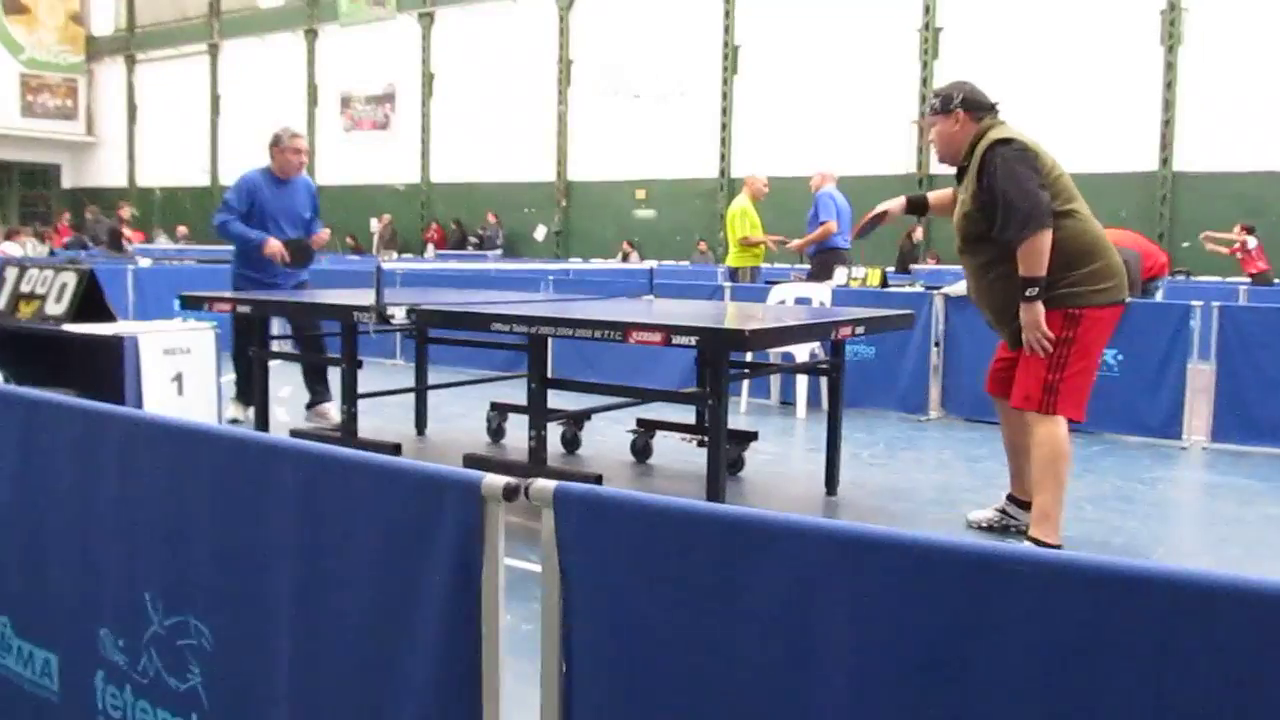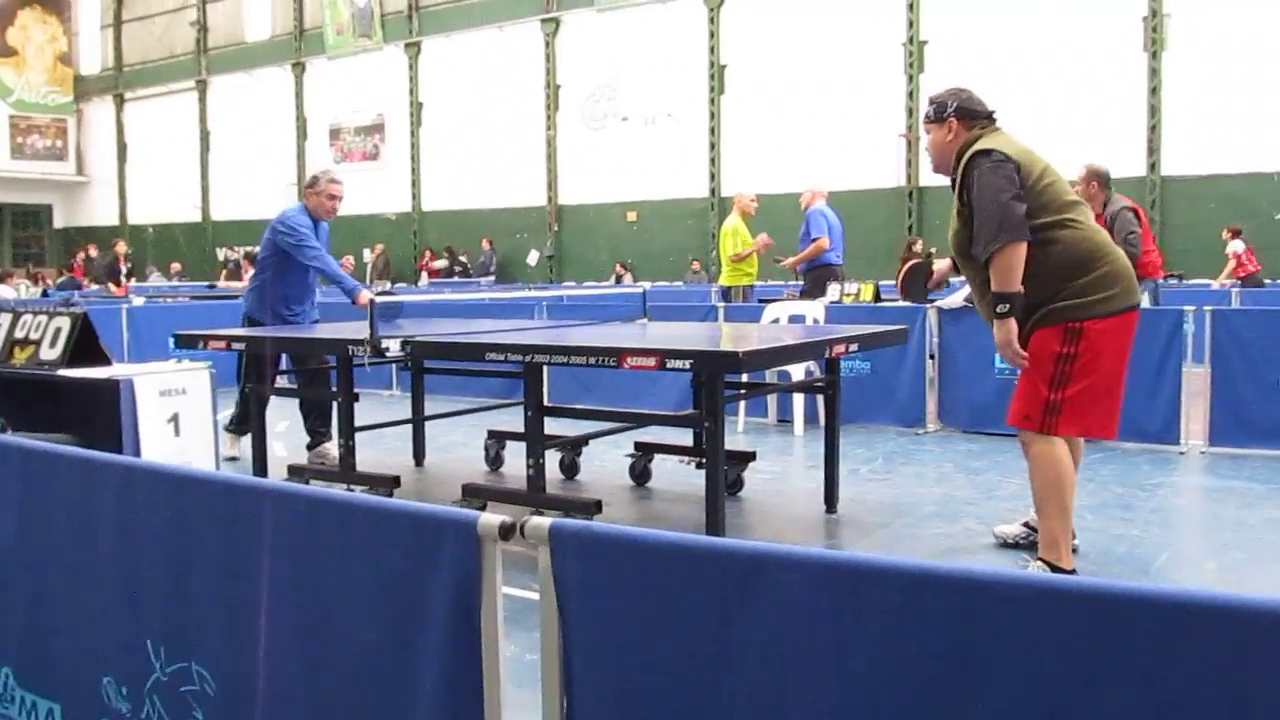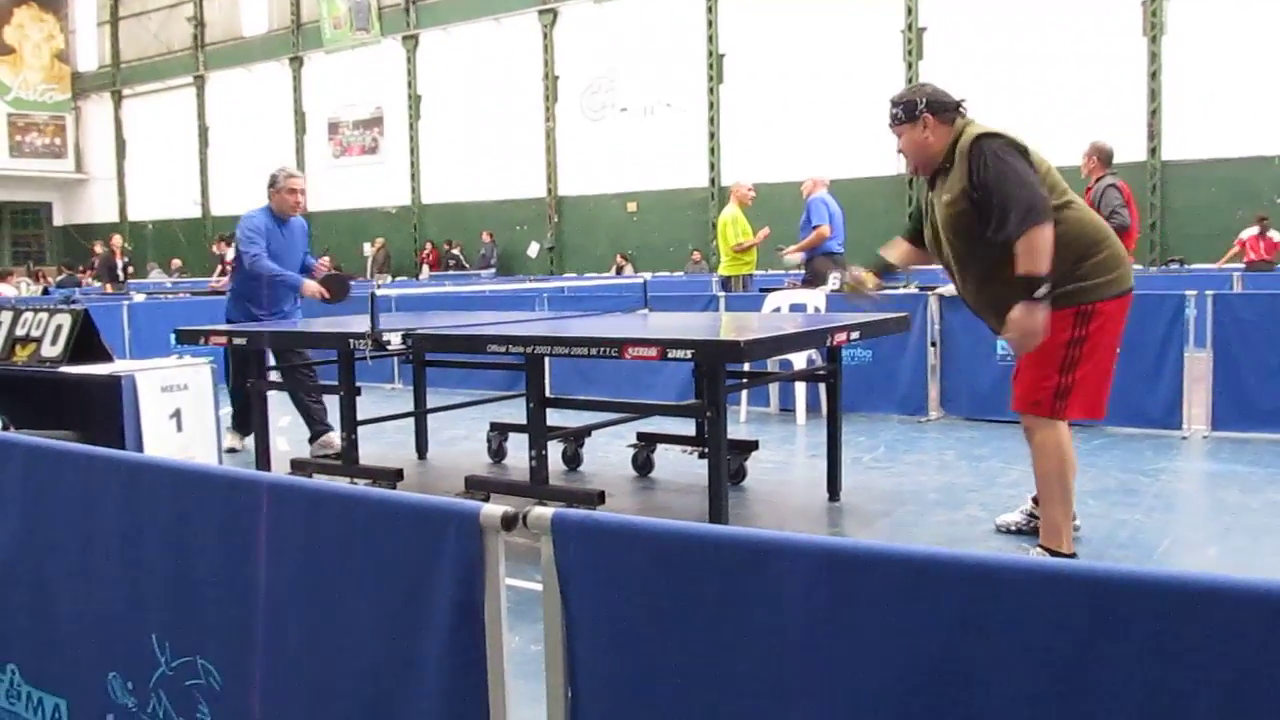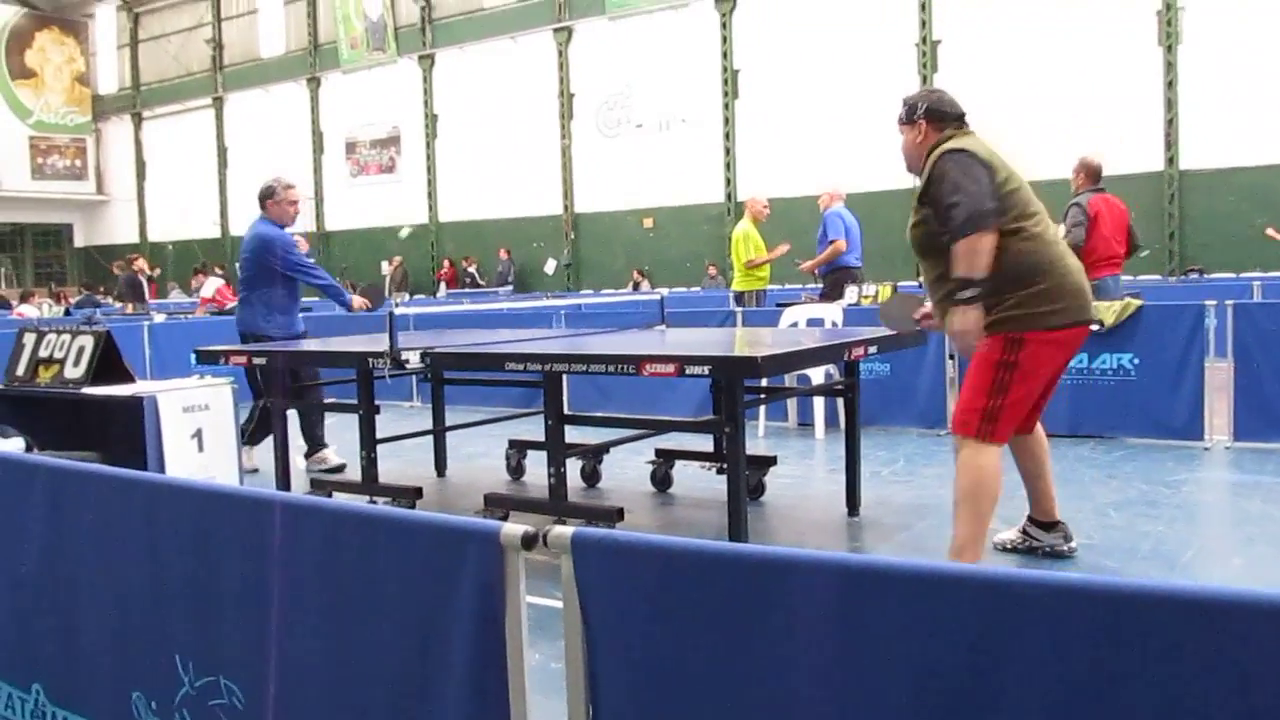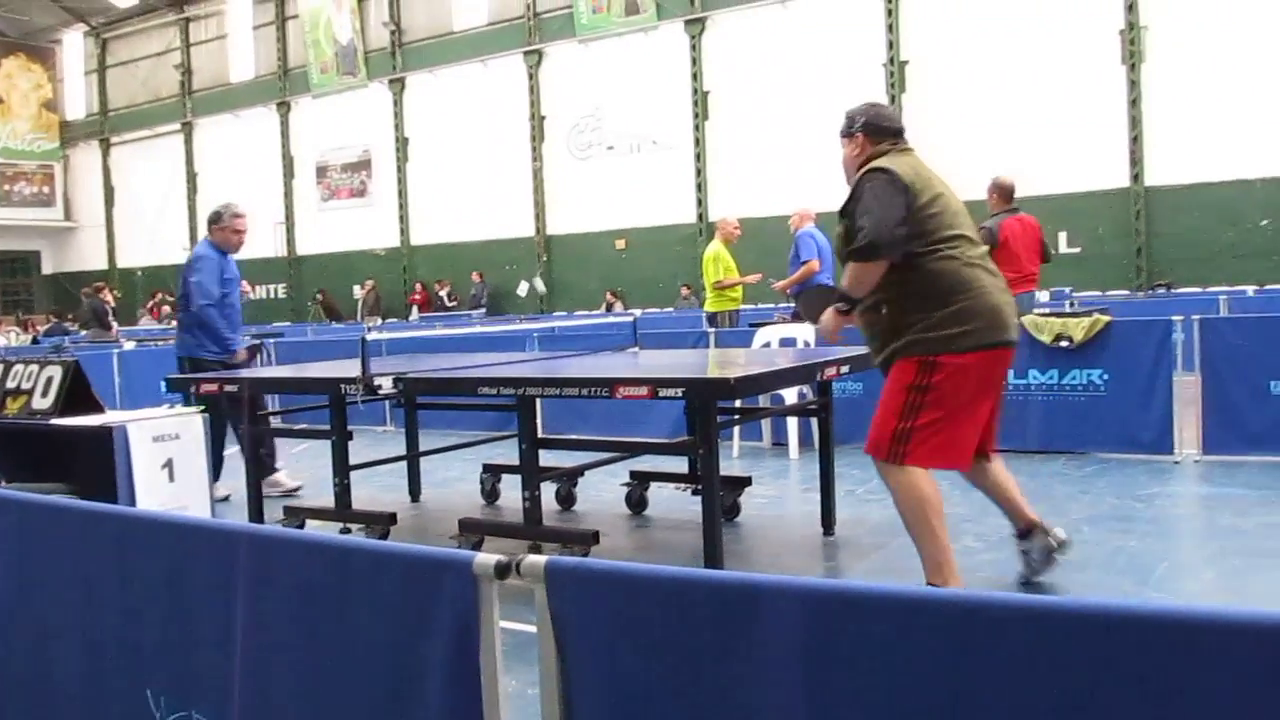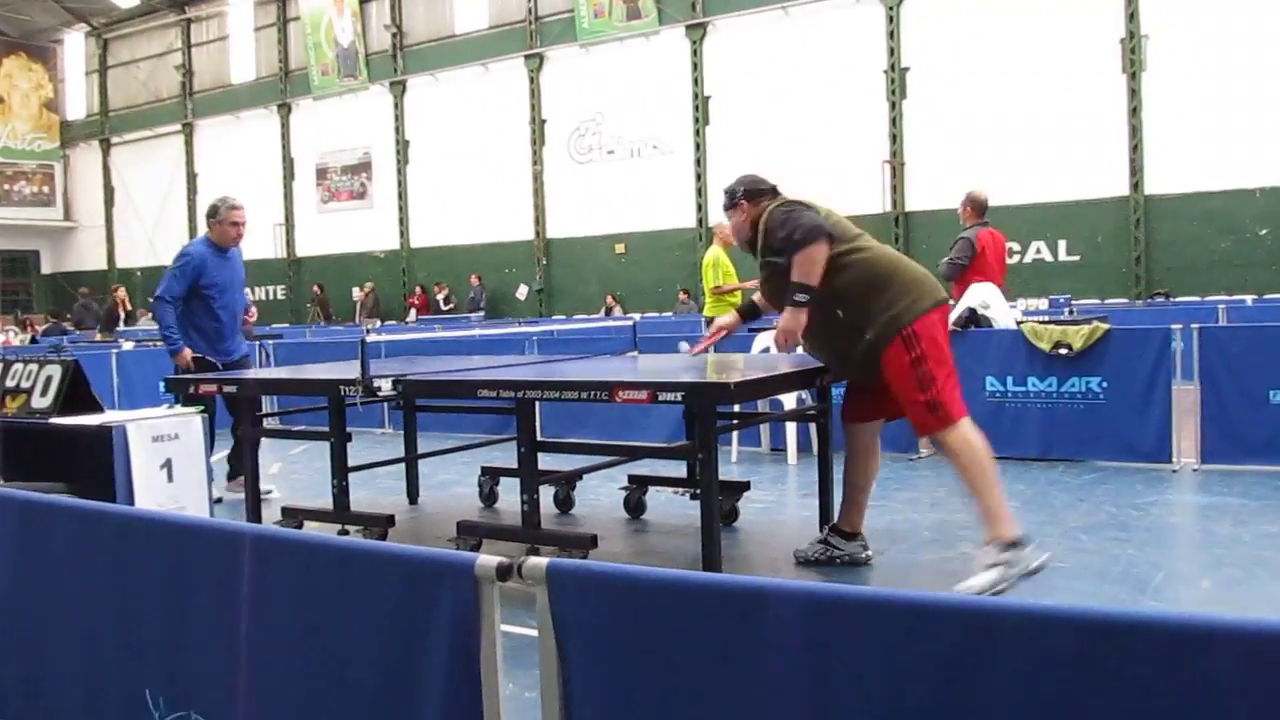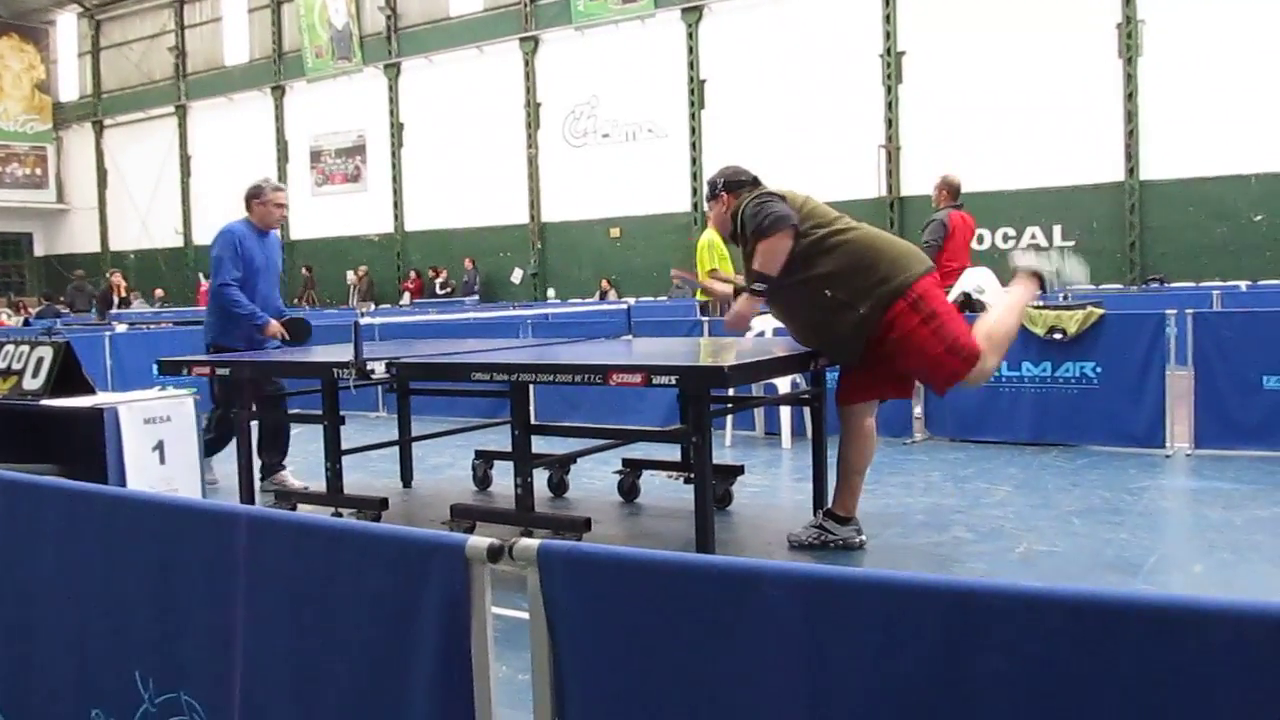
dt=0.5s
person 1, frame 1
left shoulder: (1002, 152)
right shoulder: (984, 156)
left elbow: (1032, 224)
right elbow: (964, 199)
left wrist: (1030, 299)
right wrist: (907, 205)
left hip: (1073, 295)
right hip: (1050, 298)
left knee: (1041, 410)
right knee: (1011, 399)
left ankle: (1045, 542)
right ankle: (1021, 505)
person 1, frame 2
left shoulder: (985, 161)
right shoulder: (993, 157)
left elbow: (1009, 240)
left wrist: (1003, 315)
right wrist: (951, 264)
left hip: (1081, 305)
right hip: (1088, 301)
left knee: (1040, 429)
right knee: (1058, 423)
left ankle: (1058, 566)
right ankle: (1053, 526)
person 1, frame 3
left shoulder: (985, 153)
right shoulder: (942, 178)
left elbow: (1033, 222)
right elbow: (920, 242)
left wrist: (1031, 298)
right wrist: (877, 270)
left hip: (1075, 293)
right hip: (1056, 296)
left knee: (1041, 411)
right knee: (1036, 403)
left ankle: (1058, 551)
right ankle: (1047, 506)
person 1, frame 4
left shoulder: (952, 161)
right shoulder: (962, 161)
left elbow: (973, 228)
left wrist: (966, 301)
right wrist: (942, 304)
left hip: (1032, 314)
right hip: (1052, 310)
left knee: (975, 432)
right knee: (1015, 417)
left ankle: (964, 569)
right ankle: (1047, 527)
person 1, frame 5
left shoulder: (879, 179)
right shoulder: (918, 177)
left elbow: (874, 251)
left wrist: (843, 307)
right wrist: (866, 306)
left hip: (944, 338)
right hip: (984, 326)
left knee: (894, 455)
right knee: (966, 452)
left ankle: (947, 592)
right ankle: (1037, 534)
person 1, frame 6
left shoulder: (778, 216)
right shoulder: (780, 234)
left elbow: (810, 239)
right elbow: (773, 293)
left wrist: (795, 306)
right wrist: (737, 317)
left hip: (898, 318)
right hip: (872, 334)
left knee: (944, 422)
right knee: (858, 426)
left ankle: (1008, 545)
right ankle: (847, 537)
person 1, frame 7
left shoulder: (755, 206)
right shoulder: (760, 218)
left elbow: (780, 230)
right elbow: (801, 289)
left wrist: (753, 293)
right wrist: (731, 294)
left hip: (891, 290)
right hip: (864, 313)
left knee: (974, 363)
right knee: (854, 410)
left ankle: (1031, 277)
right ankle: (841, 521)
person 2, frame 1
left shoulder: (307, 186)
right shoulder: (250, 184)
right elbow: (222, 222)
left wrist: (319, 235)
right wrist: (261, 241)
left hip: (294, 280)
right hip: (252, 281)
left knee: (311, 339)
right knee: (247, 346)
left ankle: (321, 404)
right ankle: (243, 399)
person 2, frame 2
left shoulder: (322, 225)
right shoulder: (291, 221)
right elbow: (316, 261)
left wrist: (340, 266)
right wrist: (356, 290)
left hip: (303, 316)
right hip: (265, 315)
left knee: (318, 380)
right knee: (256, 383)
left ankle: (320, 443)
right ankle: (235, 431)
person 2, frame 3
left shoulder: (300, 226)
right shoulder: (253, 223)
right elbow: (256, 263)
left wrist: (316, 268)
right wrist: (299, 283)
left hip: (286, 314)
right hip: (246, 316)
left knee: (302, 375)
right knee: (244, 380)
left ankle: (322, 435)
right ankle: (239, 430)
person 2, frame 4
left shoulder: (277, 231)
right shoulder: (268, 237)
right elbow: (309, 272)
left wrist: (299, 252)
right wrist: (346, 298)
left hip: (288, 328)
right hip: (261, 331)
left knee: (309, 389)
right knee: (271, 397)
left ankle: (317, 451)
right ankle: (244, 445)
person 2, frame 5
left shoulder: (222, 257)
right shoulder: (205, 259)
right elbow: (203, 307)
left wrist: (236, 290)
right wrist: (231, 344)
left hip: (233, 353)
right hip: (203, 356)
left knee: (254, 413)
right knee: (213, 421)
left ankle: (267, 475)
right ankle: (207, 482)
person 2, frame 6
left shoulder: (233, 253)
right shoulder: (194, 255)
right elbow: (162, 301)
left wrist: (246, 305)
right wrist: (176, 345)
left hip: (235, 353)
right hip: (200, 357)
left knee: (250, 415)
left ankle: (238, 475)
person 2, frame 7
left shoulder: (273, 239)
right shoulder: (233, 236)
right elbow: (224, 288)
left wrist: (281, 314)
right wrist: (262, 321)
left hip: (262, 340)
right hip: (228, 339)
left knee: (274, 406)
right knee: (230, 409)
left ankle: (273, 471)
right ankle: (202, 457)
